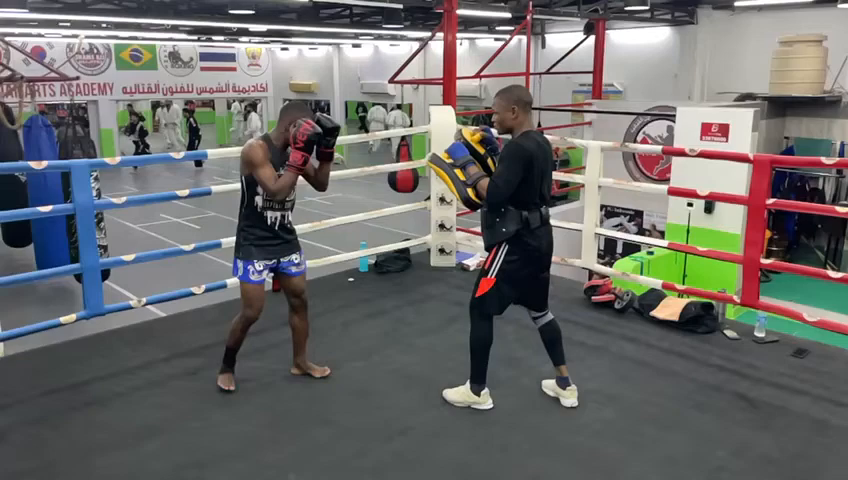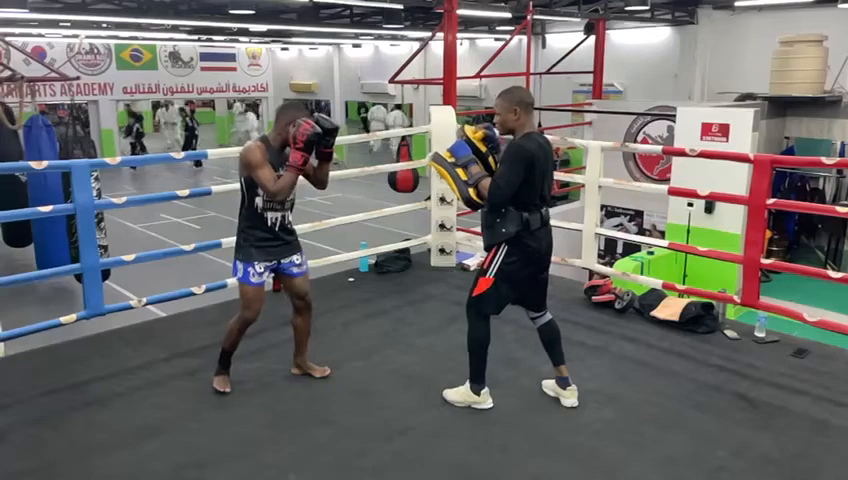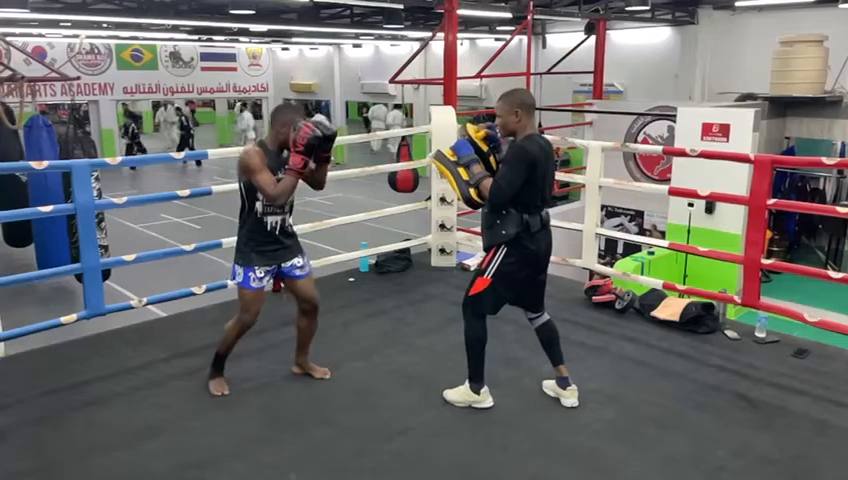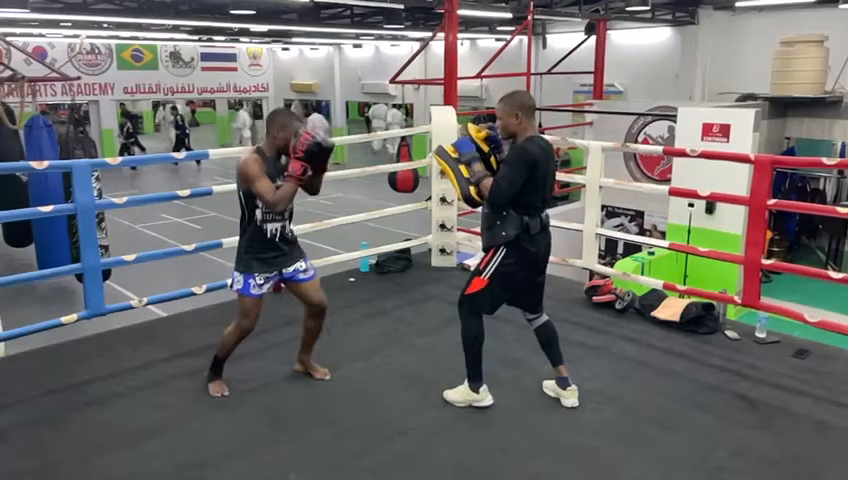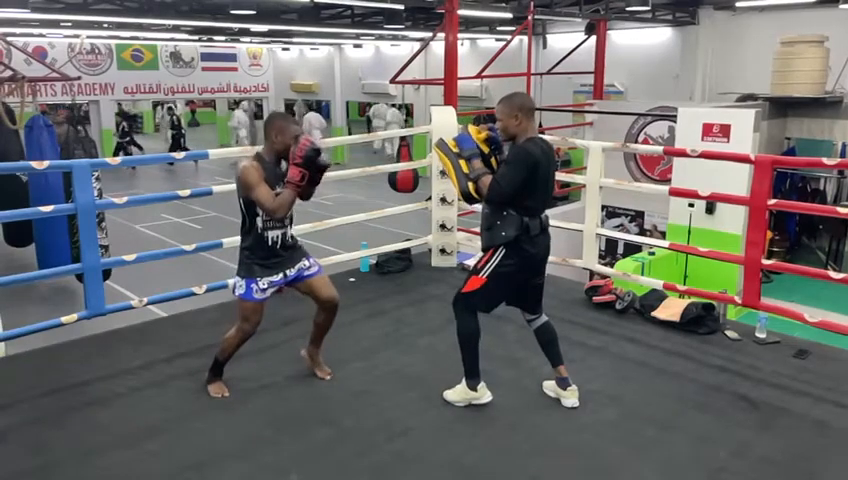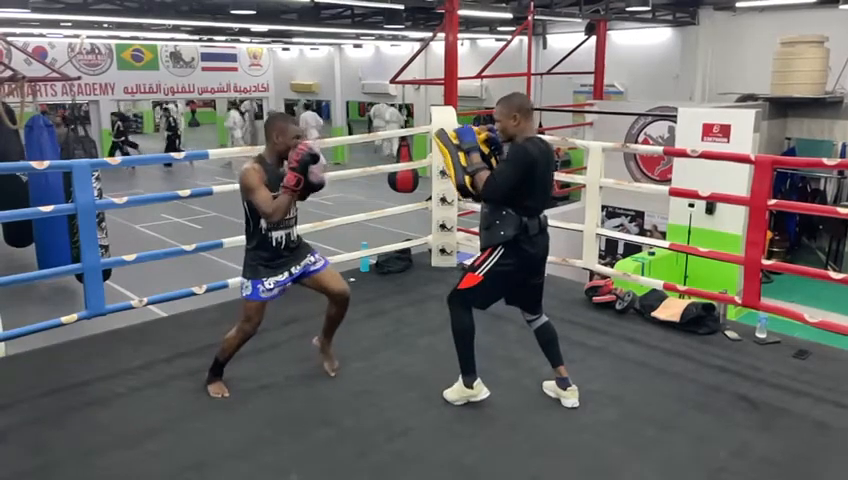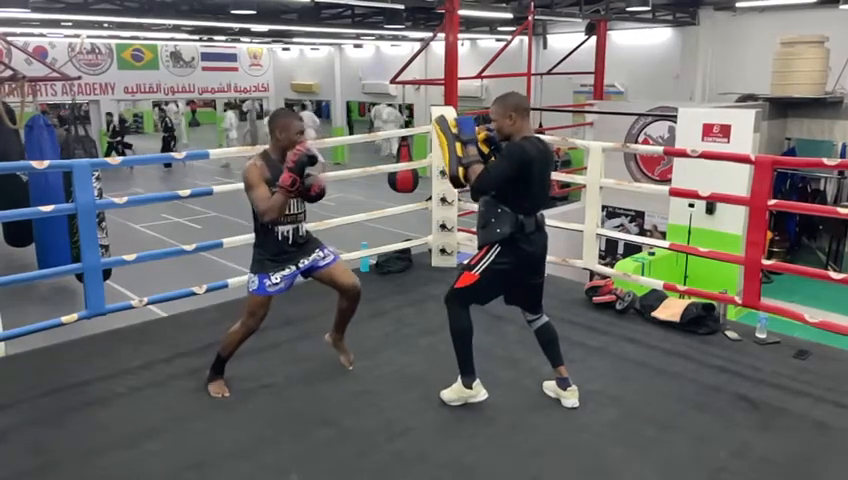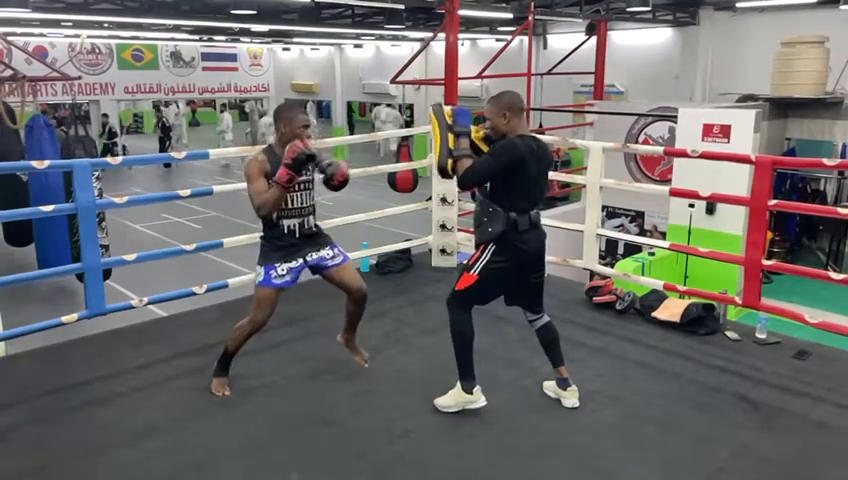
dt=0.4s
person 1, frame 1
left shoulder: (518, 148)
right shoulder: (540, 143)
left elbow: (494, 195)
left wrist: (467, 163)
right wrist: (494, 151)
left hip: (516, 242)
right hip: (538, 237)
left knee: (480, 309)
right knee: (538, 309)
left ankle: (477, 391)
right ankle: (564, 384)
person 1, frame 2
left shoulder: (519, 149)
right shoulder: (541, 144)
left elbow: (496, 195)
left wrist: (469, 162)
left hip: (515, 243)
right hip: (537, 238)
left knee: (477, 308)
right knee: (537, 309)
left ankle: (477, 390)
right ankle: (564, 383)
person 1, frame 3
left shoulder: (521, 150)
right shoulder: (542, 146)
left elbow: (496, 196)
left wrist: (471, 161)
left hip: (515, 244)
right hip: (536, 239)
left knee: (473, 307)
right knee: (535, 310)
left ankle: (476, 389)
right ankle: (564, 383)
person 1, frame 4
left shoulder: (523, 152)
right shoulder: (543, 148)
left elbow: (496, 196)
left wrist: (473, 160)
left hip: (514, 245)
right hip: (535, 241)
left knee: (469, 306)
right knee: (533, 311)
left ankle: (475, 388)
right ankle: (564, 384)
person 1, frame 5
left shoulder: (523, 153)
right shoulder: (543, 149)
left elbow: (494, 194)
left wrist: (473, 157)
left hip: (513, 246)
right hip: (534, 242)
left knee: (464, 304)
right knee: (532, 312)
left ankle: (473, 386)
right ankle: (564, 384)
person 1, frame 6
left shoulder: (522, 153)
right shoulder: (542, 149)
left elbow: (489, 191)
left wrist: (472, 151)
right wrist: (494, 149)
left hip: (512, 246)
right hip: (533, 242)
left knee: (459, 301)
right knee: (532, 312)
left ankle: (470, 383)
right ankle: (564, 384)
person 1, frame 7
left shoulder: (517, 151)
right shoulder: (542, 149)
left elbow: (479, 185)
left wrist: (469, 143)
right wrist: (493, 148)
left hip: (509, 245)
right hip: (533, 241)
left knee: (456, 300)
right knee: (533, 312)
left ankle: (468, 384)
right ankle: (564, 385)
person 1, frame 8
left shoulder: (510, 149)
right shoulder: (540, 150)
left elbow: (466, 179)
left wrist: (462, 137)
right wrist: (485, 145)
left hip: (505, 244)
right hip: (531, 239)
left knee: (458, 303)
right knee: (534, 311)
left ankle: (468, 390)
right ankle: (564, 384)
person 2, frame 1
left shoulder: (294, 150)
right shoulder: (255, 150)
left elbow: (320, 185)
right elbow: (276, 191)
left wrist: (325, 149)
right wrist: (300, 154)
left hip: (286, 240)
right hip: (254, 243)
left knee: (299, 301)
right knee: (252, 311)
left ankle: (300, 362)
right ankle: (227, 366)
person 2, frame 2
left shoulder: (292, 150)
right shoulder: (254, 151)
left elbow: (320, 183)
right elbow: (276, 192)
left wrist: (325, 149)
right wrist: (300, 154)
left hip: (286, 240)
right hip: (254, 245)
left knee: (303, 301)
right knee: (249, 313)
left ankle: (300, 361)
right ankle: (222, 368)
person 2, frame 3
left shoulder: (290, 153)
right shoulder: (252, 156)
left elbow: (318, 184)
right elbow: (277, 196)
left wrist: (322, 154)
right wrist: (300, 158)
left hip: (287, 244)
right hip: (255, 250)
left knee: (310, 303)
right knee: (247, 317)
left ankle: (301, 361)
right ankle: (215, 370)
person 2, frame 4
left shoulder: (287, 159)
right shoulder: (251, 163)
left elbow: (313, 190)
right elbow: (276, 203)
left wrist: (319, 163)
right wrist: (299, 164)
left hip: (288, 249)
right hip: (255, 257)
left knee: (318, 304)
right knee: (246, 323)
left ankle: (304, 359)
right ankle: (214, 373)
person 2, frame 5
left shoulder: (285, 163)
right shoulder: (250, 170)
left elbow: (304, 196)
right elbow: (276, 211)
left wrist: (313, 174)
right wrist: (297, 171)
left hip: (290, 252)
right hip: (258, 261)
left knee: (330, 300)
right knee: (247, 327)
left ankle: (313, 351)
right ankle: (214, 375)
person 2, frame 6
left shoulder: (287, 164)
right shoulder: (252, 172)
right elbow: (273, 215)
left wrist: (308, 183)
right wrist: (295, 175)
left hip: (296, 250)
right hip: (263, 261)
left knee: (341, 293)
right knee: (248, 327)
left ankle: (325, 342)
right ankle: (214, 375)
person 2, frame 7
left shoulder: (294, 159)
right shoulder: (256, 168)
right elbow: (267, 214)
left wrist: (313, 185)
right wrist: (291, 175)
left hip: (305, 244)
right hip: (271, 256)
left knee: (352, 288)
right knee: (251, 322)
left ankle: (337, 337)
right ankle: (215, 373)
person 2, frame 8
left shoulder: (305, 152)
right shoulder: (259, 162)
left elbow: (326, 163)
right elbow: (262, 209)
left wrist: (334, 169)
right wrist: (288, 171)
left hip: (314, 239)
right hip: (278, 249)
left knee: (358, 291)
right knee: (258, 318)
left ankle: (349, 338)
right ankle: (221, 369)
